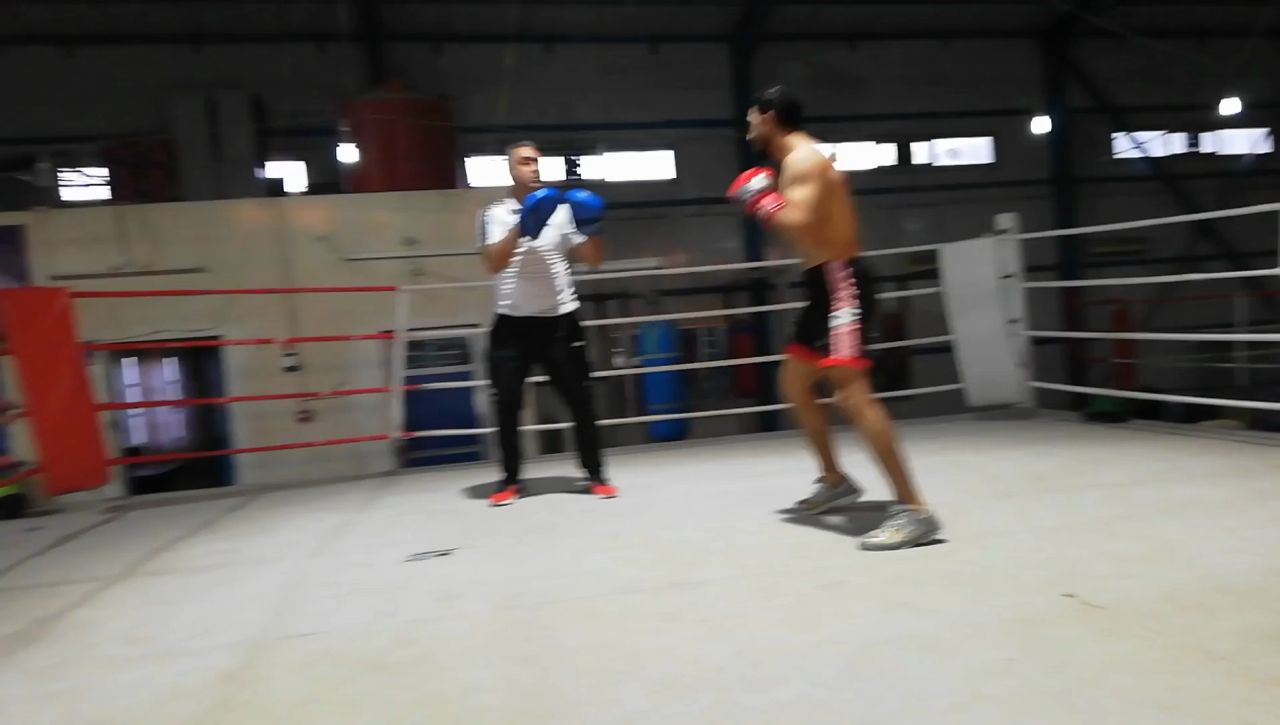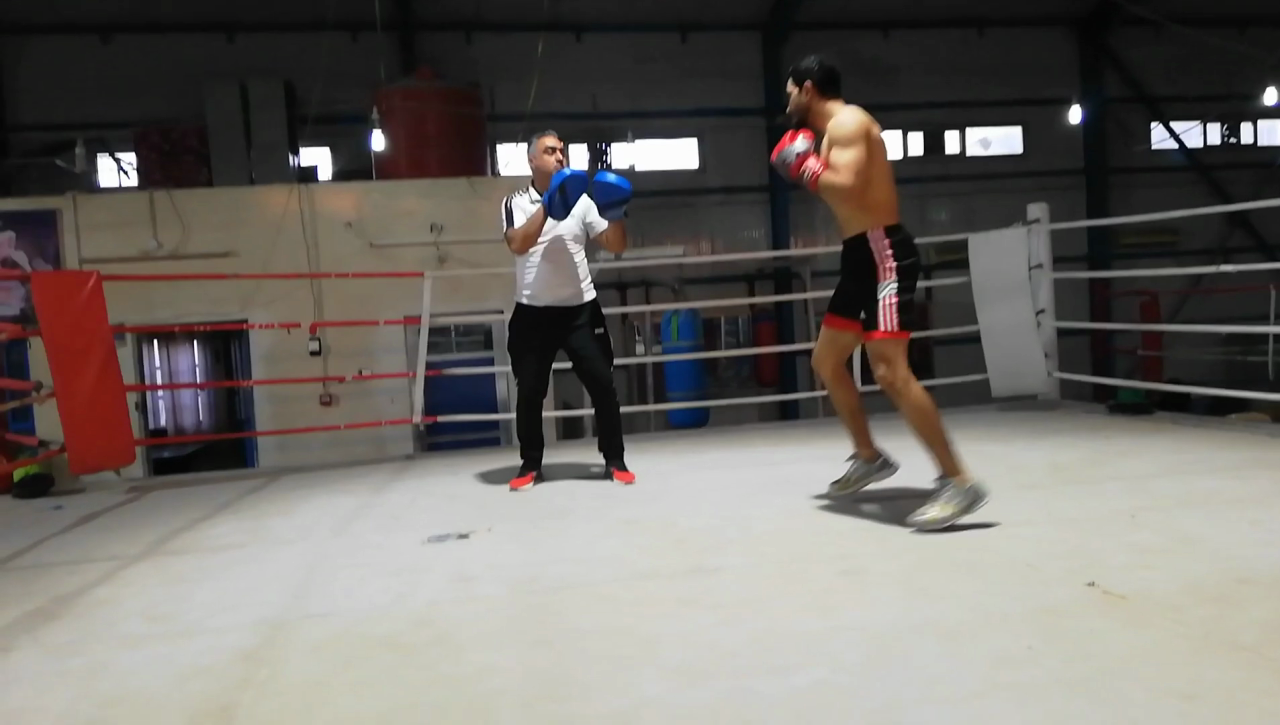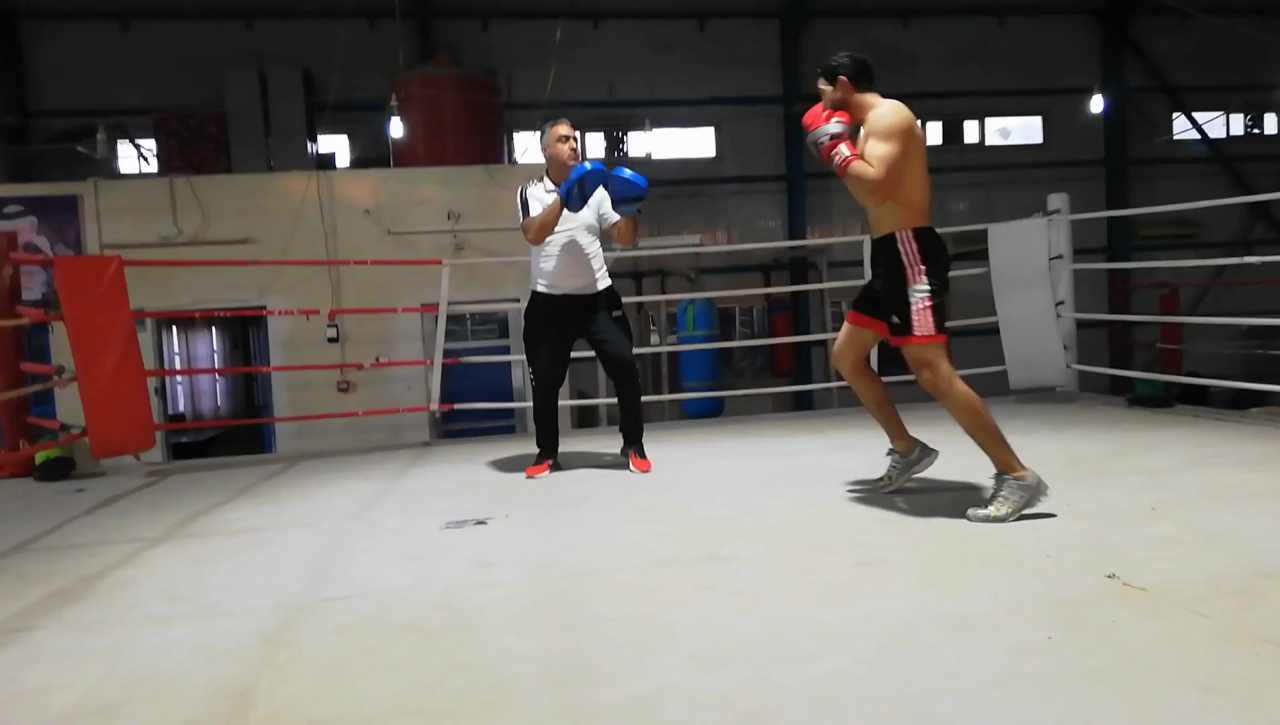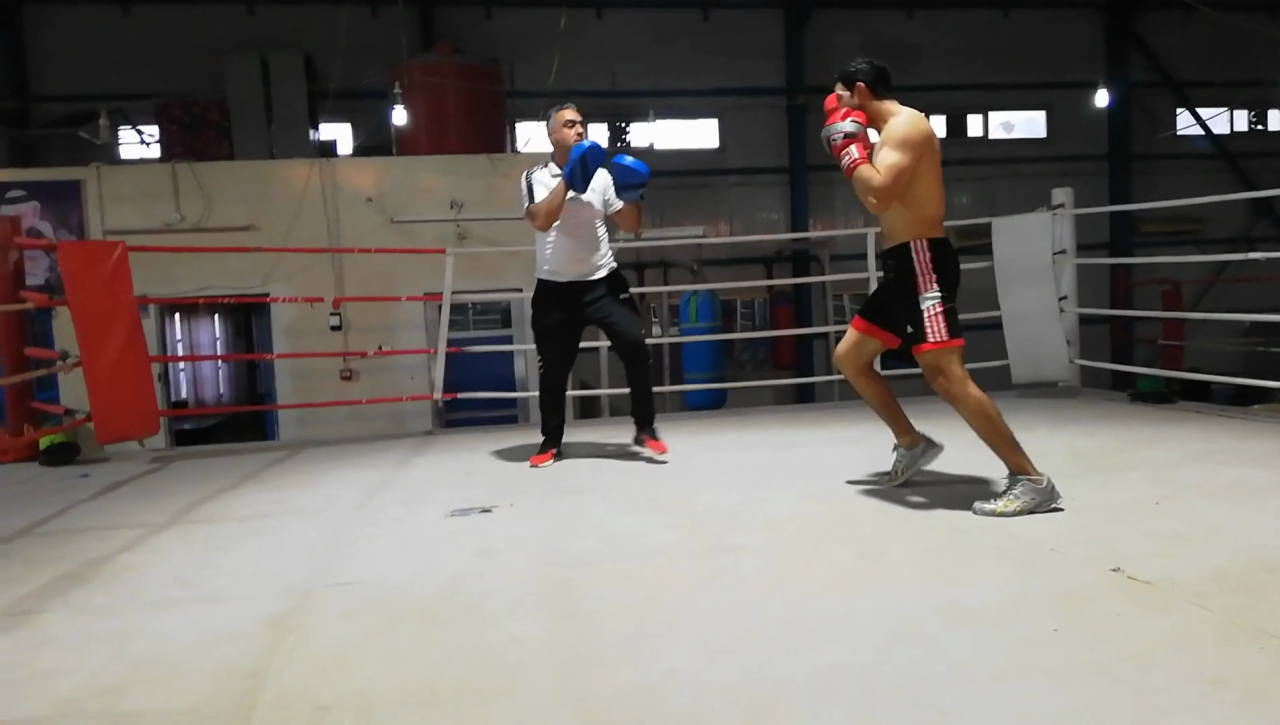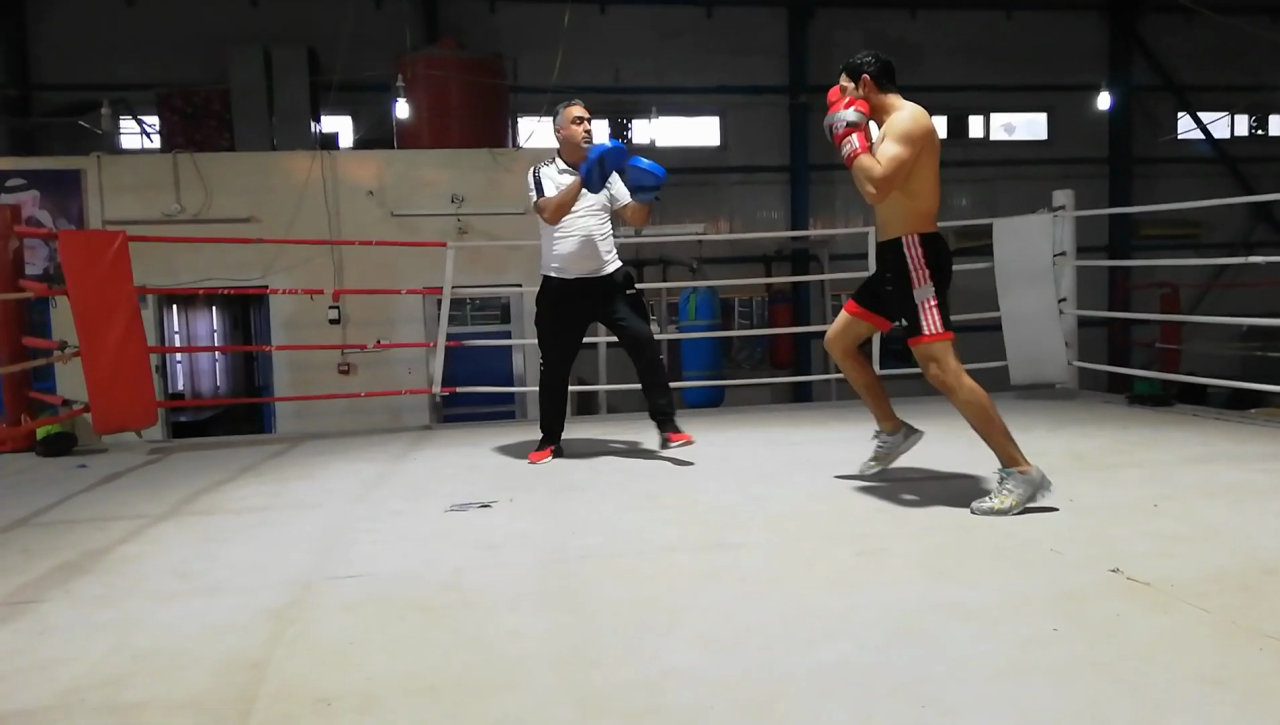
dt=0.1s
person 1, frame 1
left shoulder: (803, 156)
right shoulder: (798, 161)
left elbow: (800, 226)
left wrist: (760, 199)
right wrist: (763, 200)
left hip: (840, 283)
right hip: (826, 284)
left knee: (851, 394)
right knee: (794, 384)
left ankle: (913, 510)
right ankle: (834, 480)
person 1, frame 2
left shoulder: (848, 121)
right shoulder: (837, 129)
left elbow: (846, 189)
left wrist: (804, 162)
right wrist: (806, 163)
left hip: (881, 252)
right hip: (863, 255)
left knee: (891, 371)
right knee: (825, 360)
left ankle: (959, 483)
right ankle: (869, 456)
person 1, frame 3
left shoulder: (888, 115)
right shoulder: (874, 124)
left elbow: (873, 187)
left wrist: (836, 145)
right wrist: (838, 150)
left hip: (910, 254)
right hip: (891, 259)
left knee: (933, 373)
right knee: (844, 356)
left ankle: (1018, 478)
right ankle: (907, 449)
person 1, frame 4
left shoulder: (906, 124)
right shoulder: (891, 131)
left elbow: (879, 196)
right elbow: (878, 203)
left wrist: (847, 146)
right wrist: (853, 149)
left hip: (922, 263)
right hip: (901, 268)
left knee: (946, 378)
right knee: (848, 358)
left ankle: (1031, 479)
right ankle: (913, 442)
person 1, frame 5
left shoulder: (908, 119)
right shoulder: (890, 126)
left elbow: (877, 187)
right elbow: (874, 192)
left wrist: (851, 133)
right wrist: (853, 140)
left hip: (916, 257)
right hip: (892, 259)
left knee: (940, 370)
right knee: (838, 341)
left ankle: (1021, 470)
right ankle: (893, 429)
person 2, frame 1
left shoulder: (561, 210)
right shoulder: (494, 214)
left elbow: (592, 258)
right elbow: (493, 263)
left wrist: (590, 229)
right wrist: (521, 226)
left hip: (559, 321)
right hip: (512, 324)
left knee: (580, 397)
right knee: (507, 403)
left ankle: (595, 474)
right ankle: (511, 479)
person 2, frame 2
left shoulder: (582, 200)
right shoulder: (516, 203)
left elbow: (616, 246)
right elbow: (518, 246)
left wrist: (615, 214)
right wrist: (547, 207)
left hip: (580, 310)
right hip: (532, 314)
left knee: (602, 385)
right knee: (529, 392)
left ankle: (614, 460)
right ankle: (530, 466)
person 2, frame 3
left shoulder: (596, 189)
right shoulder: (530, 192)
left elbow: (627, 239)
right elbow: (534, 235)
left wrist: (628, 210)
right wrist: (564, 198)
left hip: (596, 297)
right hip: (549, 303)
left knee: (624, 365)
right knee: (545, 382)
left ankle: (633, 445)
right ankle: (547, 454)
person 2, frame 4
left shoulder: (601, 174)
right shoulder: (535, 178)
left elbow: (630, 226)
right elbow: (542, 221)
left wrist: (632, 196)
right wrist: (568, 180)
left hip: (602, 283)
right hip: (555, 289)
left knee: (635, 346)
right knee: (553, 370)
left ankle: (645, 429)
right ankle: (551, 443)
person 2, frame 5
left shoulder: (606, 170)
right shoulder: (542, 173)
left elbow: (632, 218)
right elbow: (550, 214)
left wrist: (642, 196)
right wrist: (583, 179)
left hip: (609, 278)
right hip: (561, 286)
left knee: (644, 344)
right knee: (554, 368)
left ankle: (667, 426)
right ankle: (550, 440)
